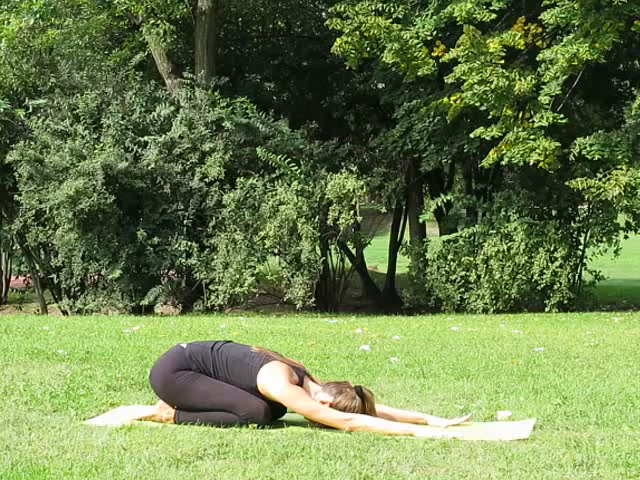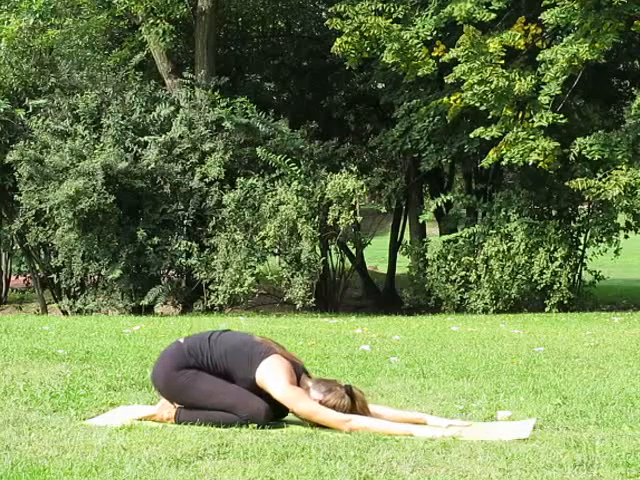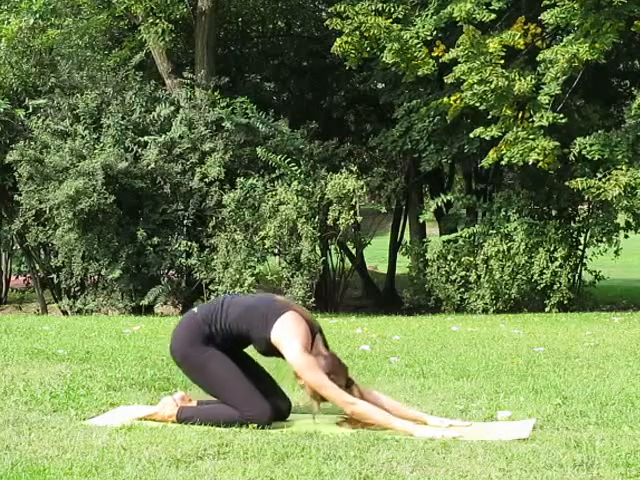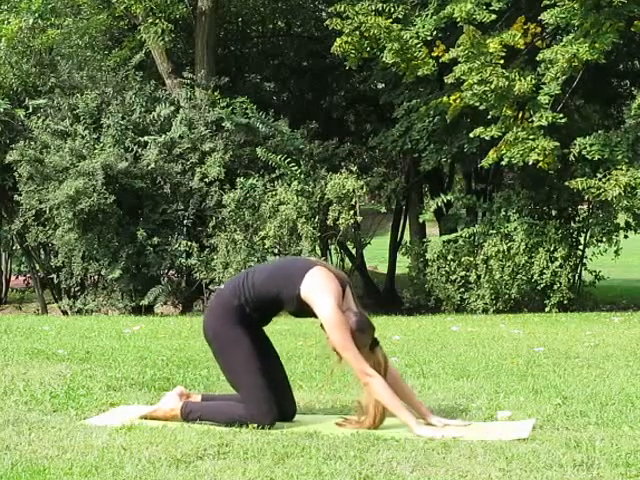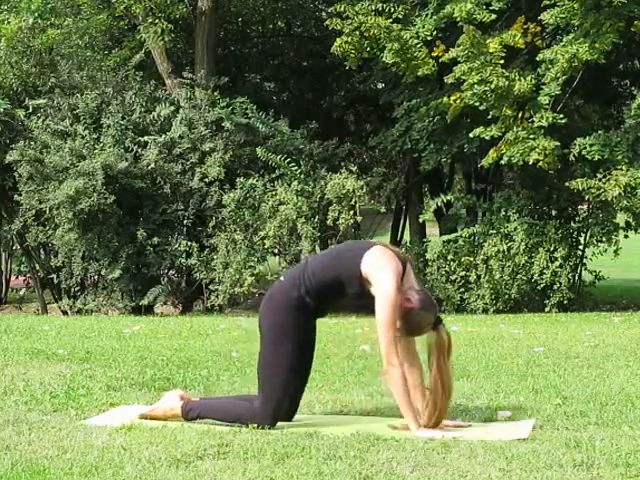
dt=1s
person 1, frame 1
left shoulder: (307, 383)
right shoulder: (283, 386)
left elbow: (369, 407)
right elbow: (348, 421)
left wrist: (431, 419)
right wrist: (415, 430)
left hip: (194, 360)
right hip: (172, 370)
left knee: (273, 410)
right knee: (254, 413)
left ankle: (185, 404)
right ankle: (173, 414)
person 1, frame 2
left shoulder: (305, 383)
right shoulder: (283, 385)
left elbow: (366, 407)
right elbow: (344, 422)
left wrist: (429, 418)
right wrist: (416, 431)
left hip: (197, 359)
right hip: (174, 368)
left knee: (277, 409)
right knee: (257, 413)
left ankle: (189, 402)
right ankle: (175, 414)
person 1, frame 3
left shoulder: (316, 347)
right shoulder: (298, 351)
left elbow: (367, 393)
right elbow: (350, 404)
left wrist: (428, 418)
right wrist: (414, 429)
left hip: (217, 340)
right hip: (193, 339)
left knee: (279, 408)
right knee: (258, 414)
left ankle: (189, 403)
right ankle: (175, 412)
person 1, frame 4
left shoulder: (345, 301)
right shoulder: (330, 307)
left elbow: (382, 365)
right elbow: (367, 373)
left wrist: (428, 414)
right wrist: (416, 425)
left hip: (246, 318)
right hip: (226, 316)
left knee: (284, 410)
right knee: (263, 415)
left ankle: (192, 398)
right ankle: (178, 409)
person 1, frame 5
left shoulder: (405, 282)
right shoulder: (389, 283)
left elbow: (408, 354)
right elbow: (391, 362)
left wrist: (427, 414)
right wrist: (416, 426)
left hip: (302, 309)
right hip: (286, 305)
left knee: (284, 410)
right knee: (265, 415)
left ankle: (190, 399)
right ankle: (179, 407)
